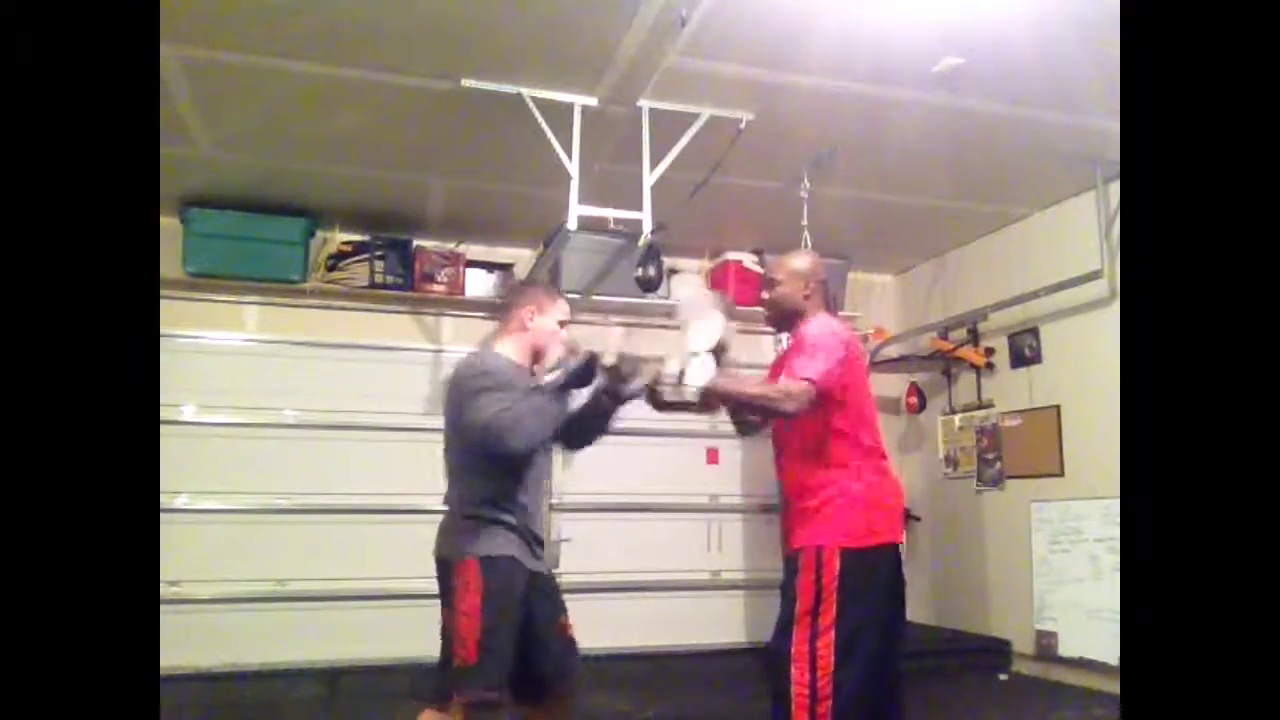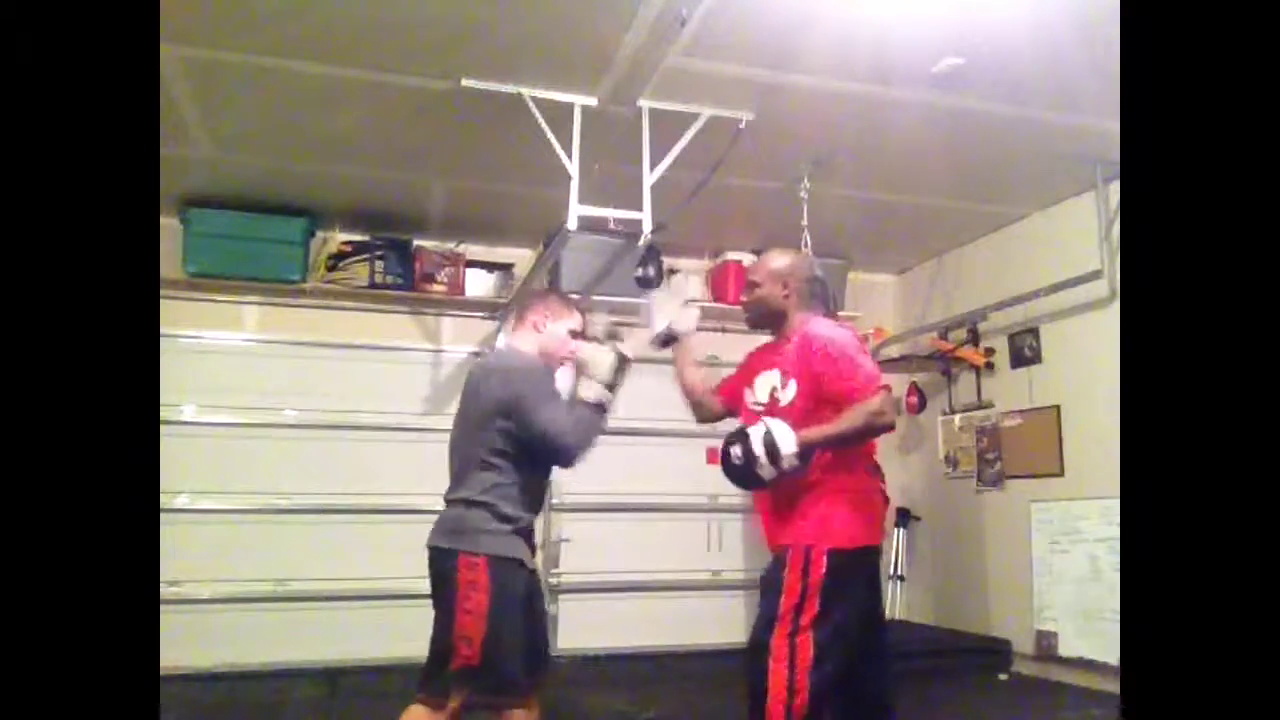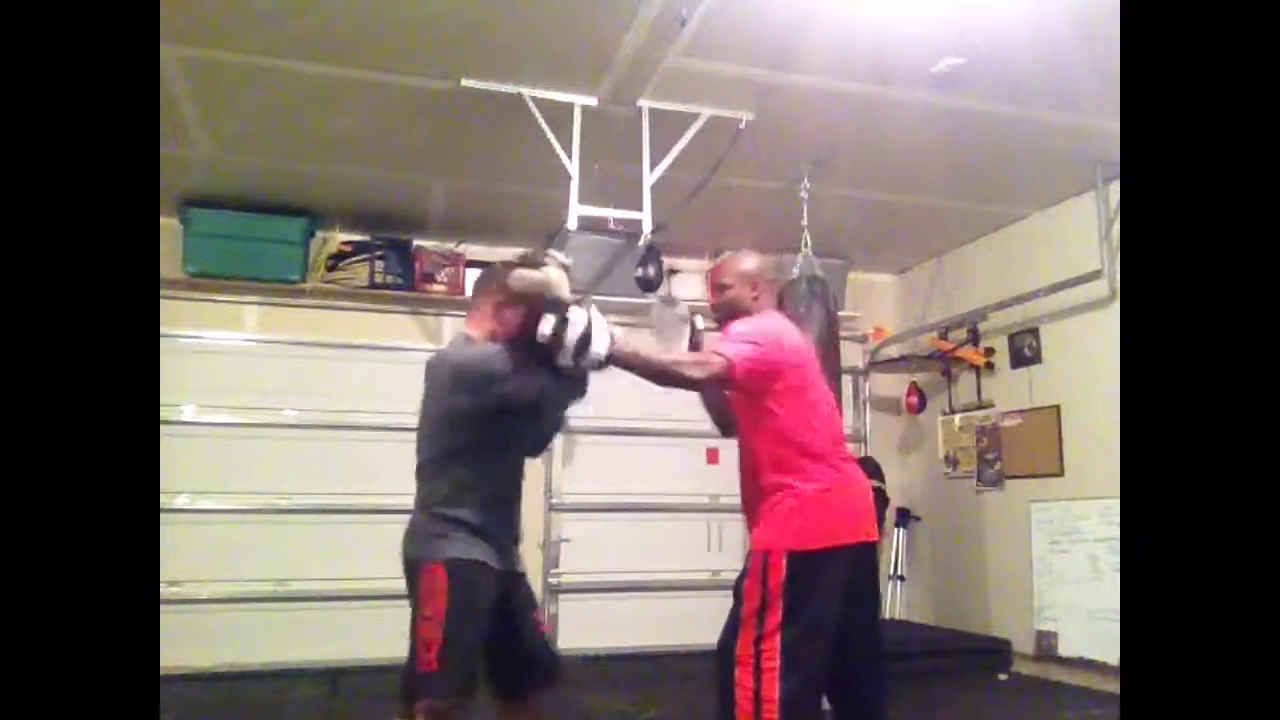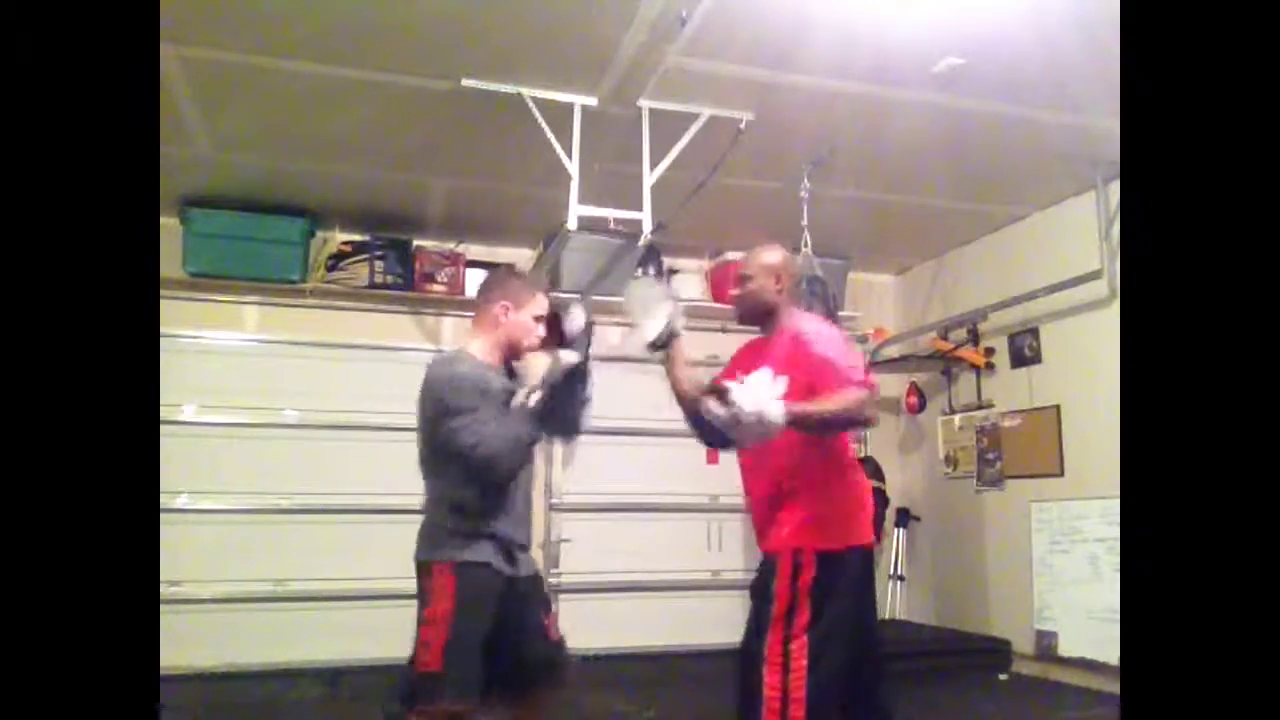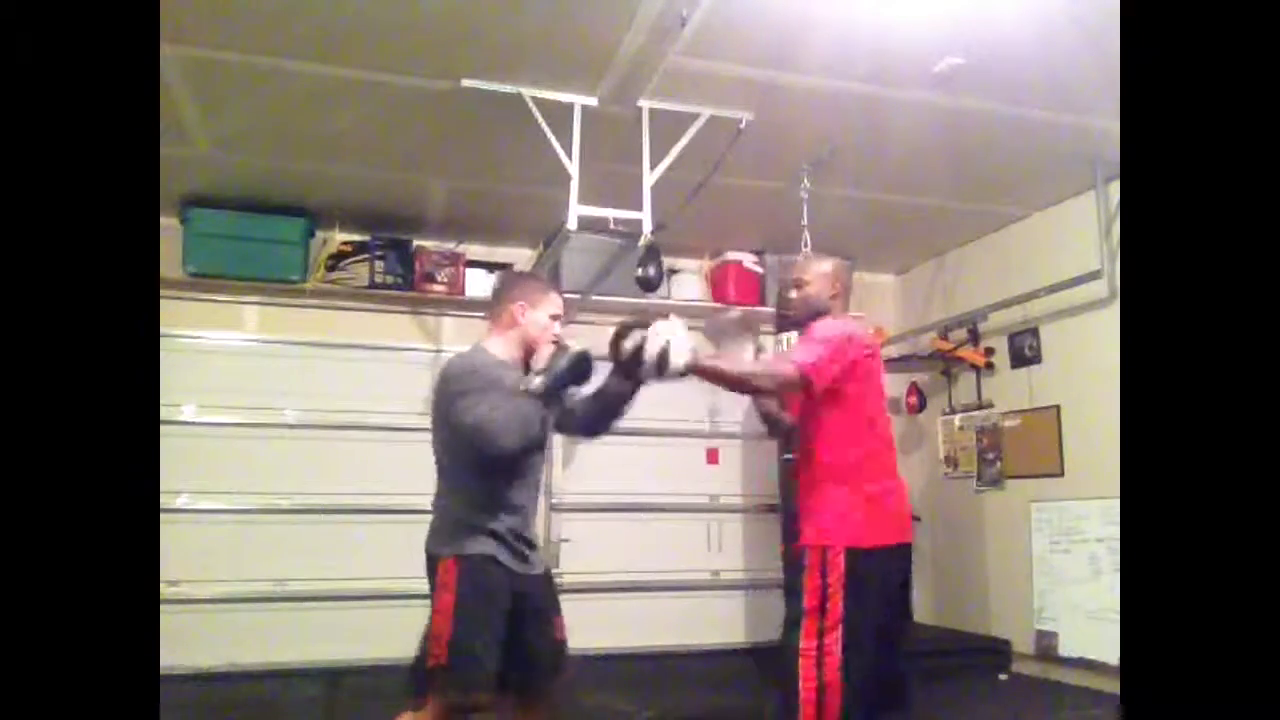
dt=0.4s
person 1, frame 1
left shoulder: (821, 336)
right shoulder: (799, 350)
left elbow: (789, 399)
right elbow: (752, 419)
left wrist: (710, 384)
right wrist: (723, 391)
left hip: (844, 524)
right hip: (858, 524)
left knee: (808, 661)
right knee: (868, 662)
person 1, frame 2
left shoulder: (827, 340)
right shoulder: (763, 359)
left elbow: (881, 411)
right elbow: (709, 407)
left wrist: (798, 441)
right wrist: (680, 344)
left hip: (832, 525)
right hip: (812, 529)
left knee: (784, 660)
right knee: (853, 664)
person 1, frame 3
left shoulder: (758, 332)
right shoulder: (770, 340)
left elbow: (702, 372)
right elbow: (732, 421)
left wrist: (610, 347)
right wrist: (690, 351)
left hip: (803, 523)
right hip: (845, 521)
left knee: (757, 666)
right knee: (853, 670)
person 1, frame 4
left shoulder: (814, 335)
right shoulder: (751, 354)
left elbow: (861, 405)
right elbow: (700, 405)
left wrist: (781, 413)
right wrist: (670, 343)
left hip: (818, 525)
right hip: (830, 527)
left knee: (780, 665)
right knee: (848, 666)
person 1, frame 5
left shoulder: (837, 333)
right shoulder: (823, 345)
left elbow: (777, 378)
right elbow: (794, 423)
left wrist: (689, 359)
left hip: (847, 525)
right hip: (869, 526)
left knee: (820, 660)
right knee: (871, 662)
person 2, frame 1
left shoulder: (528, 378)
right shoulder: (480, 371)
left elbow: (575, 432)
right elbow: (511, 436)
left wrist: (609, 391)
right wrist: (555, 383)
left hip: (524, 553)
right hip: (481, 551)
left knee: (553, 683)
person 2, frame 2
left shoulder: (493, 371)
right shoulder: (521, 370)
right elbow: (566, 445)
left wrist: (596, 368)
right wrist: (596, 385)
left hip: (499, 547)
right hip: (476, 547)
left knee: (522, 679)
person 2, frame 3
left shoulder: (495, 364)
right shoulder: (469, 364)
left elbow: (532, 439)
right elbow: (553, 394)
left wrist: (551, 355)
left hip: (496, 554)
right hip: (452, 554)
left knee: (526, 682)
person 2, frame 4
left shoulder: (506, 375)
right shoulder: (451, 377)
left elbow: (565, 425)
right elbow: (495, 457)
left wrist: (572, 357)
right wrist: (539, 393)
left hip: (511, 558)
right hip: (459, 559)
left knee: (537, 679)
person 2, frame 5
left shoulder: (523, 376)
right shoulder: (468, 372)
left elbow: (585, 420)
right elbow: (502, 438)
left wrist: (624, 377)
right wrist: (542, 383)
left hip: (520, 555)
right hip: (469, 552)
left knee: (538, 682)
